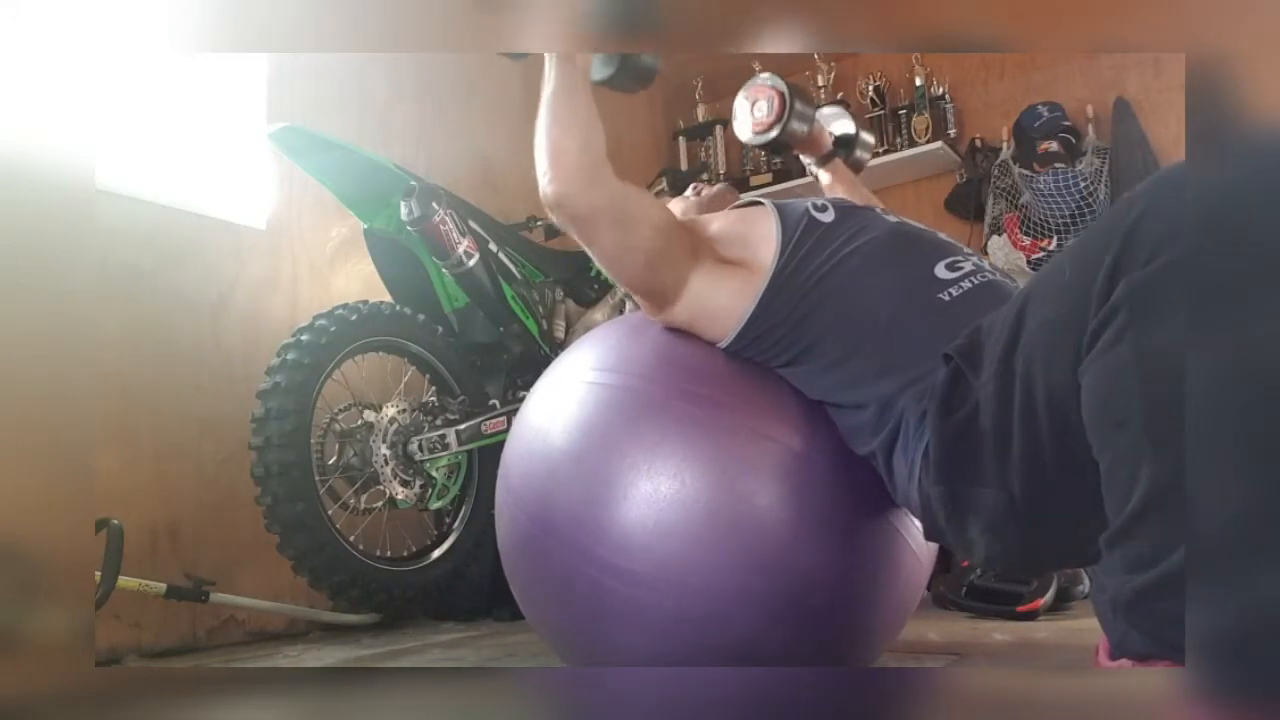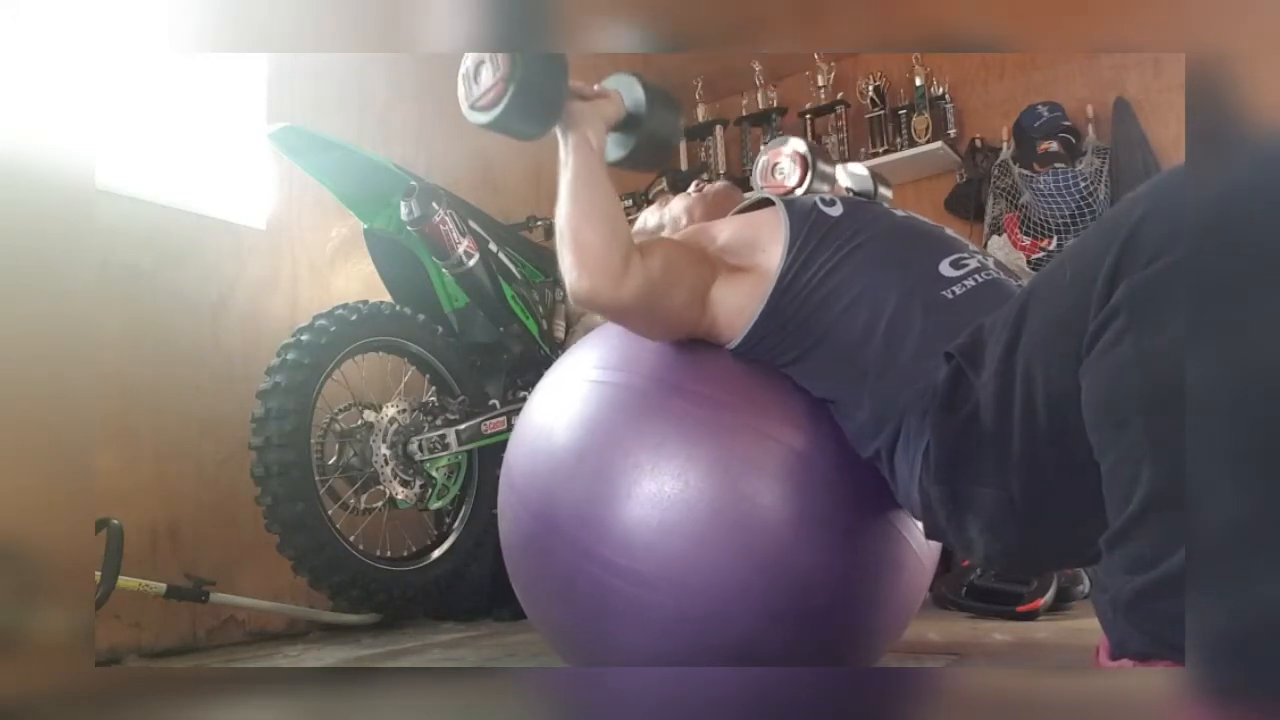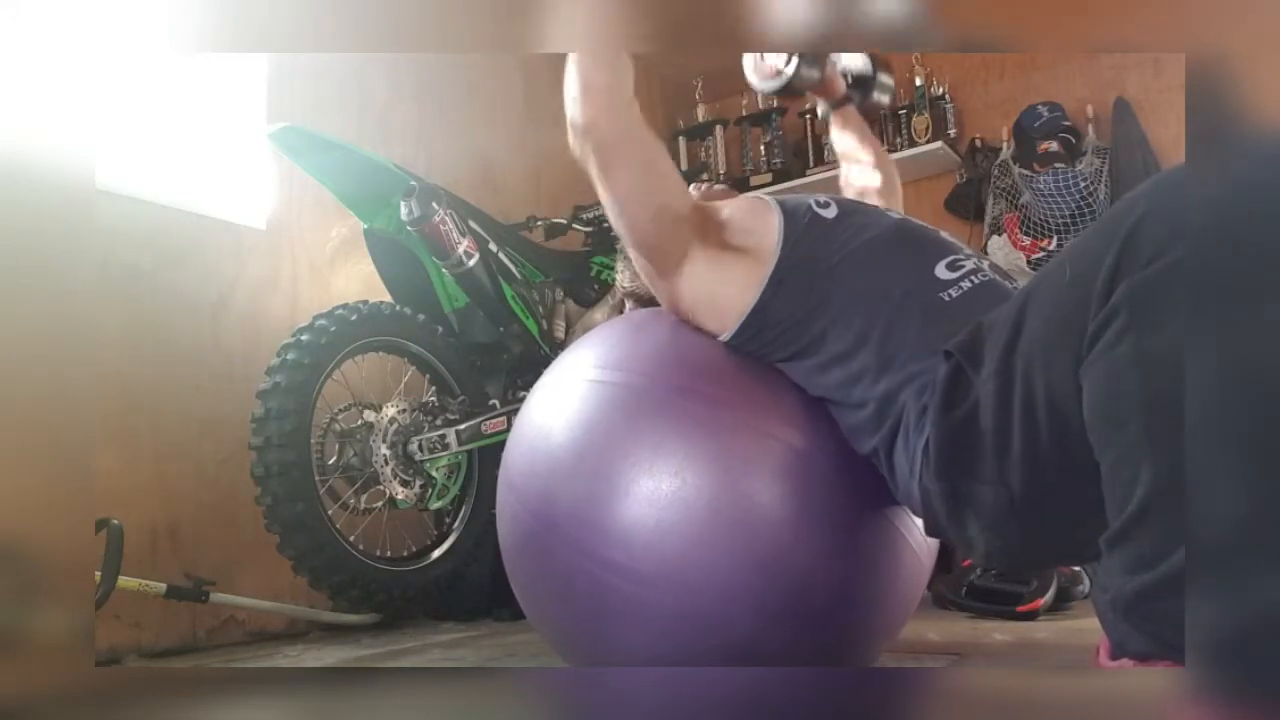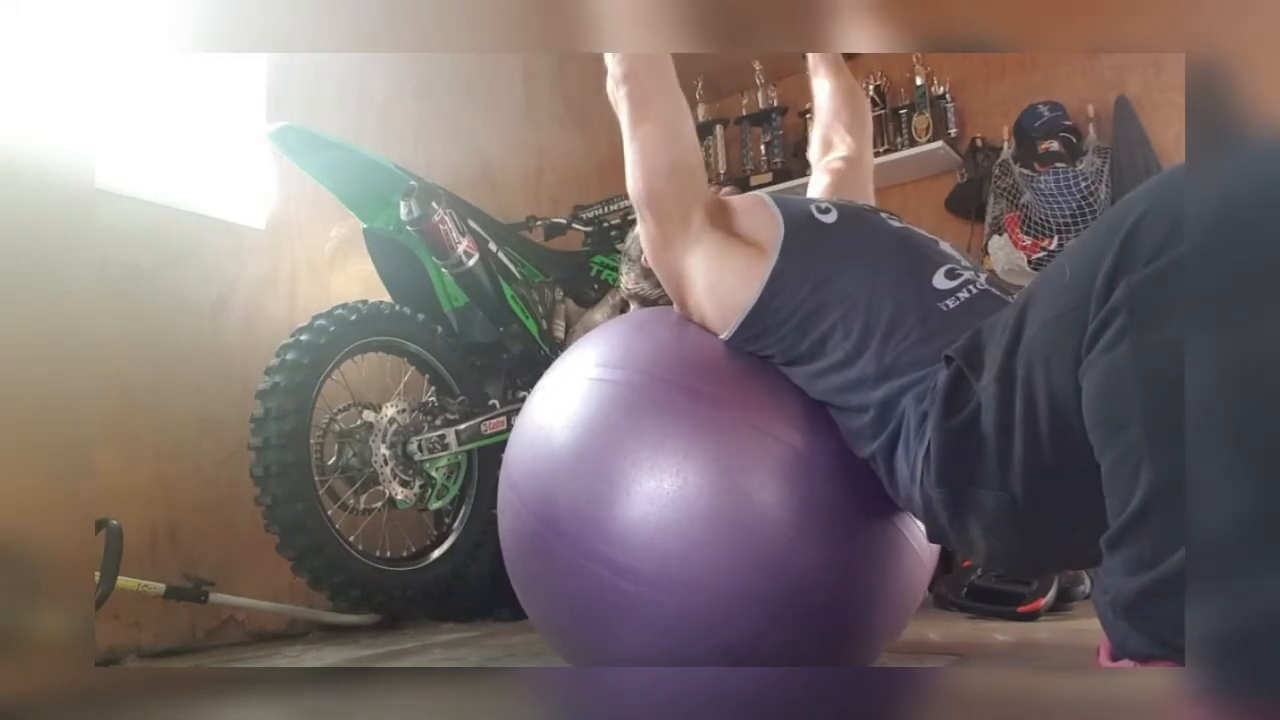
dt=0.5s
person 1, frame 1
left shoulder: (778, 241)
right shoulder: (683, 269)
left elbow: (865, 223)
right elbow: (573, 189)
left wrist: (822, 156)
right wrist: (567, 58)
right hip: (977, 430)
right knee: (1184, 213)
right ankle: (1157, 644)
person 1, frame 2
left shoulder: (777, 239)
right shoulder: (698, 265)
right elbow: (602, 278)
left wrist: (836, 204)
right wrist: (581, 131)
right hip: (982, 428)
right knee: (1177, 217)
right ankle: (1154, 644)
person 1, frame 3
left shoulder: (779, 241)
right shoulder: (687, 256)
left elbow: (877, 183)
right elbow: (599, 125)
left wrist: (836, 99)
right hip: (972, 422)
right ankle: (1152, 643)
person 1, frame 4
left shoulder: (802, 224)
right shoulder: (693, 244)
left elbow: (842, 143)
right elbow: (634, 84)
left wrist: (823, 53)
right hip: (972, 433)
right ankle: (1153, 644)
